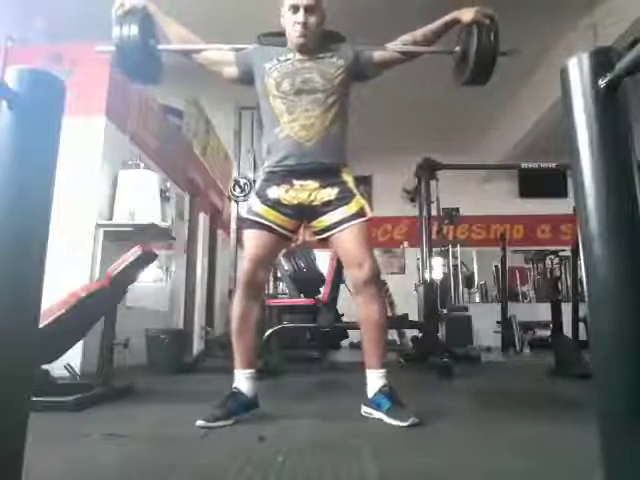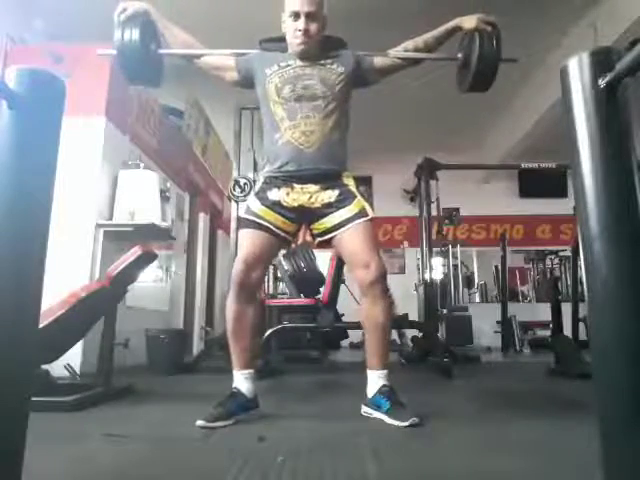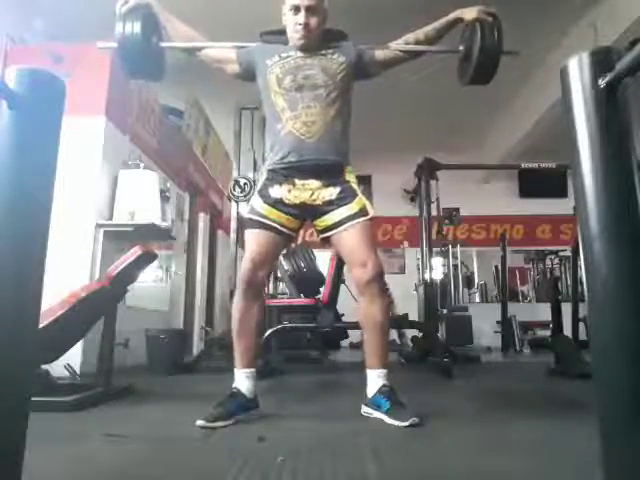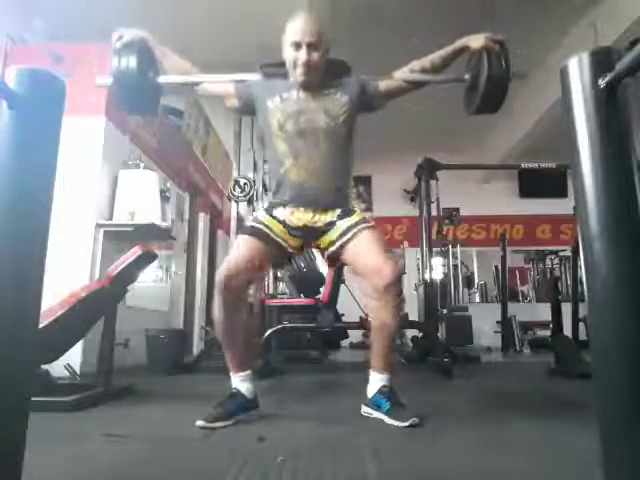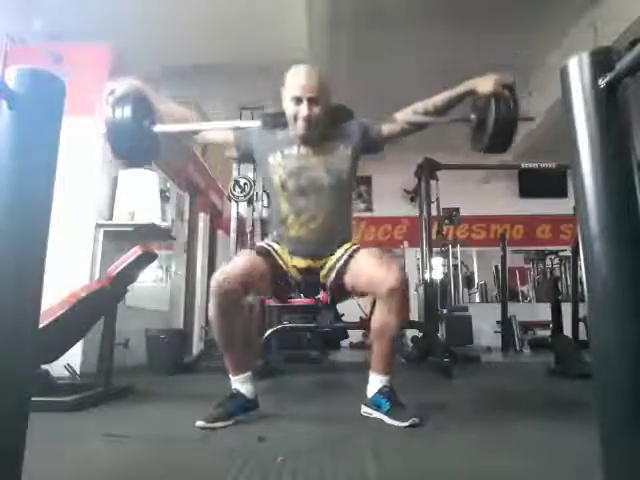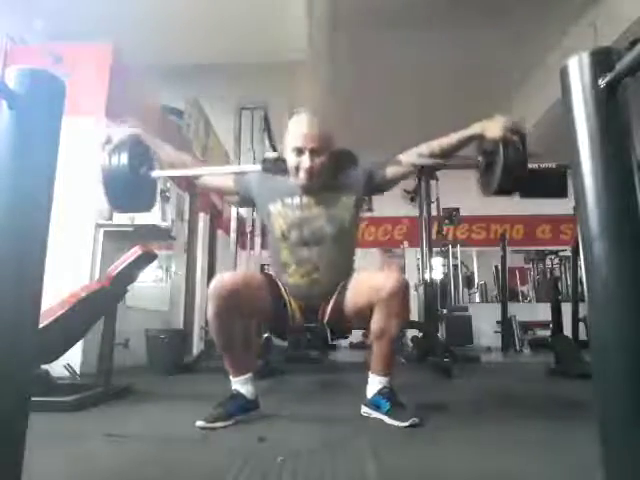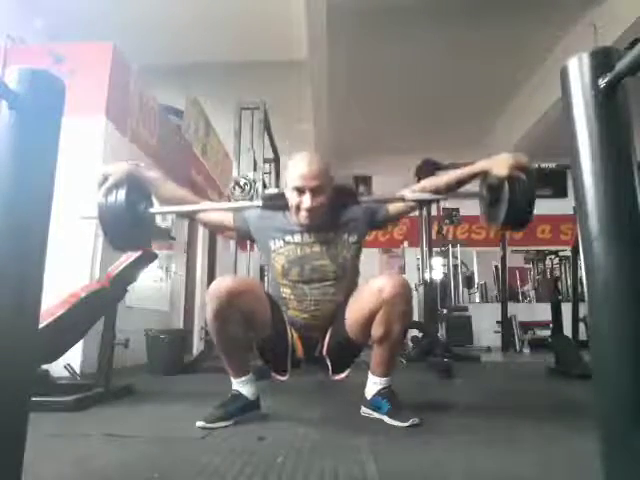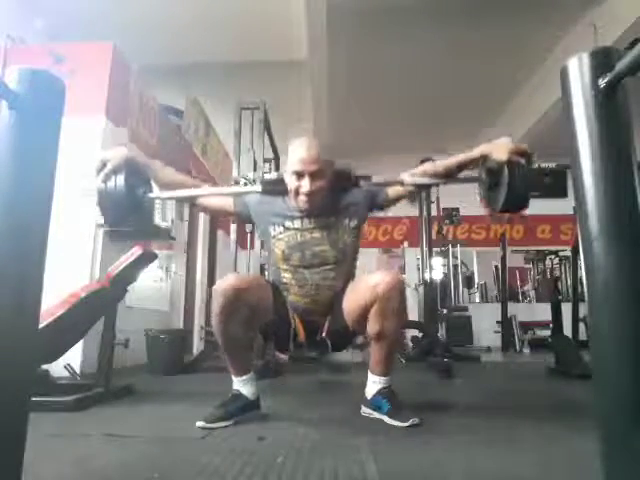
dt=0.3s
person 1, frame 1
left shoulder: (345, 58)
right shoulder: (259, 59)
left elbow: (402, 48)
right elbow: (199, 50)
left hip: (331, 181)
right hip: (277, 181)
left knee: (366, 276)
right knee: (249, 278)
left ankle: (377, 391)
right ankle: (243, 390)
person 1, frame 2
left shoulder: (346, 63)
right shoulder: (260, 64)
left elbow: (404, 54)
right elbow: (198, 54)
left hip: (332, 185)
right hip: (277, 186)
left knee: (373, 276)
right knee: (243, 278)
left ankle: (378, 390)
right ankle: (242, 390)
person 1, frame 3
left shoulder: (347, 55)
right shoulder: (262, 56)
left elbow: (405, 47)
right elbow: (202, 48)
left hip: (334, 180)
right hip: (279, 181)
left knee: (368, 275)
right knee: (251, 278)
left ankle: (378, 391)
right ankle: (243, 390)
person 1, frame 4
left shoulder: (351, 89)
right shoulder: (262, 91)
left elbow: (411, 75)
right elbow: (198, 80)
left wrist: (463, 44)
right wrist: (148, 39)
left hip: (336, 211)
right hip: (282, 211)
left knee: (386, 278)
right knee: (229, 280)
left ankle: (378, 391)
right ankle: (242, 390)
person 1, frame 5
left shoulder: (351, 136)
right shoulder: (262, 140)
left elbow: (412, 117)
right elbow: (196, 127)
left wrist: (471, 87)
right wrist: (142, 90)
left hip: (337, 255)
right hip: (283, 254)
left knee: (393, 281)
right knee: (224, 284)
left ankle: (378, 392)
right ankle: (242, 391)
person 1, frame 6
left shoulder: (355, 180)
right shoulder: (263, 184)
left elbow: (418, 156)
right elbow: (194, 171)
left wrist: (479, 129)
right wrist: (139, 135)
left hip: (338, 296)
right hip: (283, 297)
left knee: (392, 285)
right knee: (223, 289)
left ankle: (377, 391)
right ankle: (243, 391)
person 1, frame 7
left shoulder: (356, 218)
right shoulder: (262, 222)
left elbow: (422, 191)
right elbow: (193, 207)
left wrist: (485, 165)
right wrist: (136, 171)
left hip: (341, 333)
right hip: (282, 335)
left knee: (394, 287)
right knee: (222, 292)
left ankle: (377, 392)
right ankle: (243, 392)
person 1, frame 8
left shoulder: (355, 202)
right shoulder: (263, 206)
left elbow: (421, 175)
right elbow: (193, 191)
left wrist: (484, 151)
right wrist: (135, 157)
left hip: (339, 315)
right hip: (284, 316)
left knee: (389, 285)
right knee: (228, 290)
left ankle: (378, 390)
right ankle: (244, 391)
